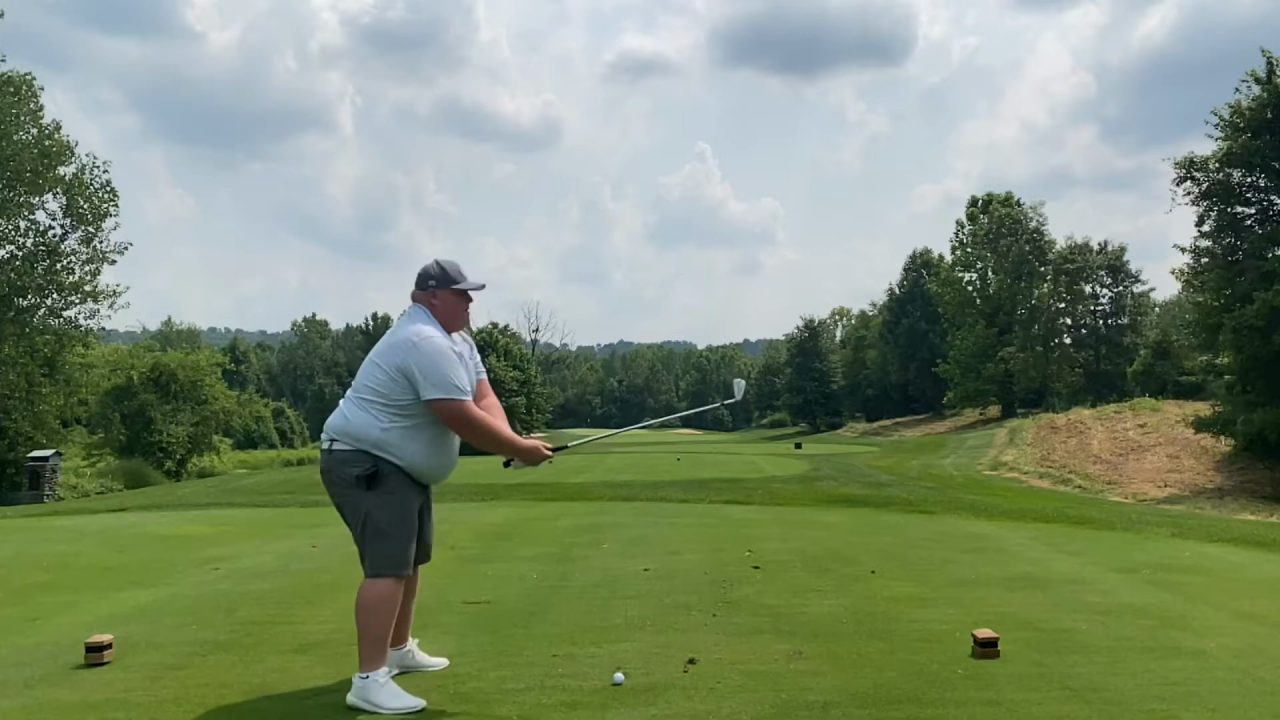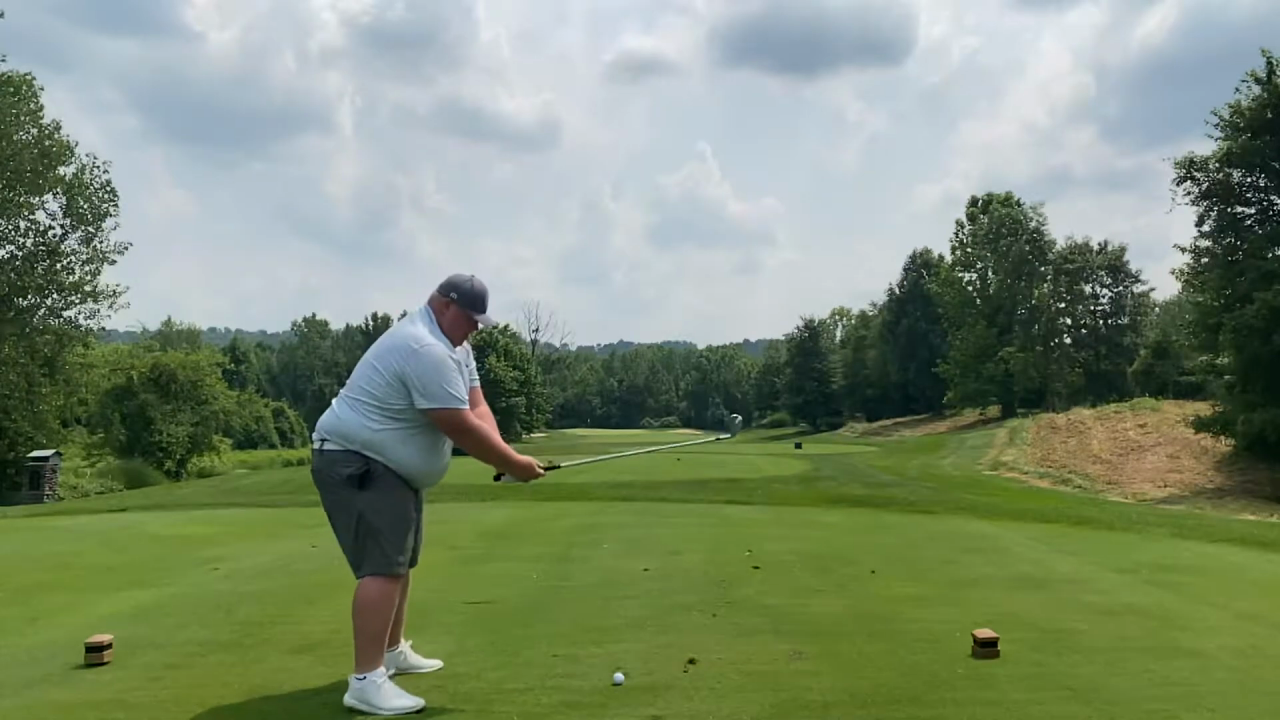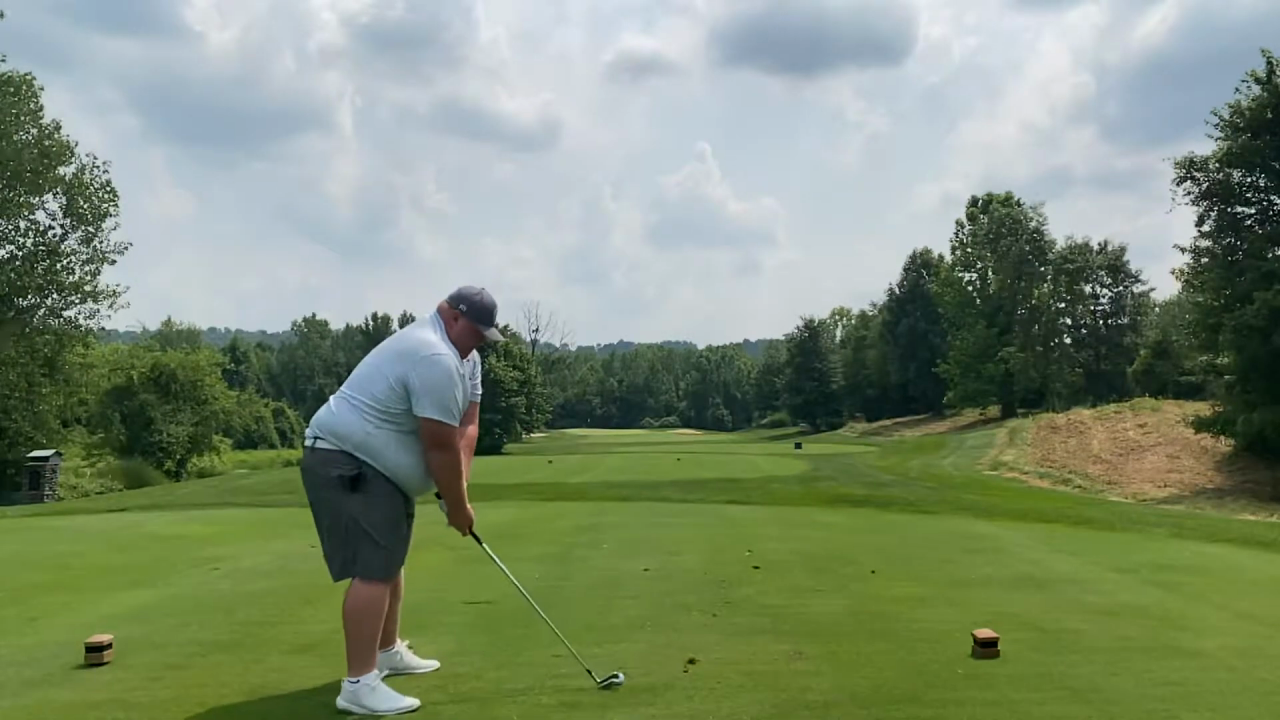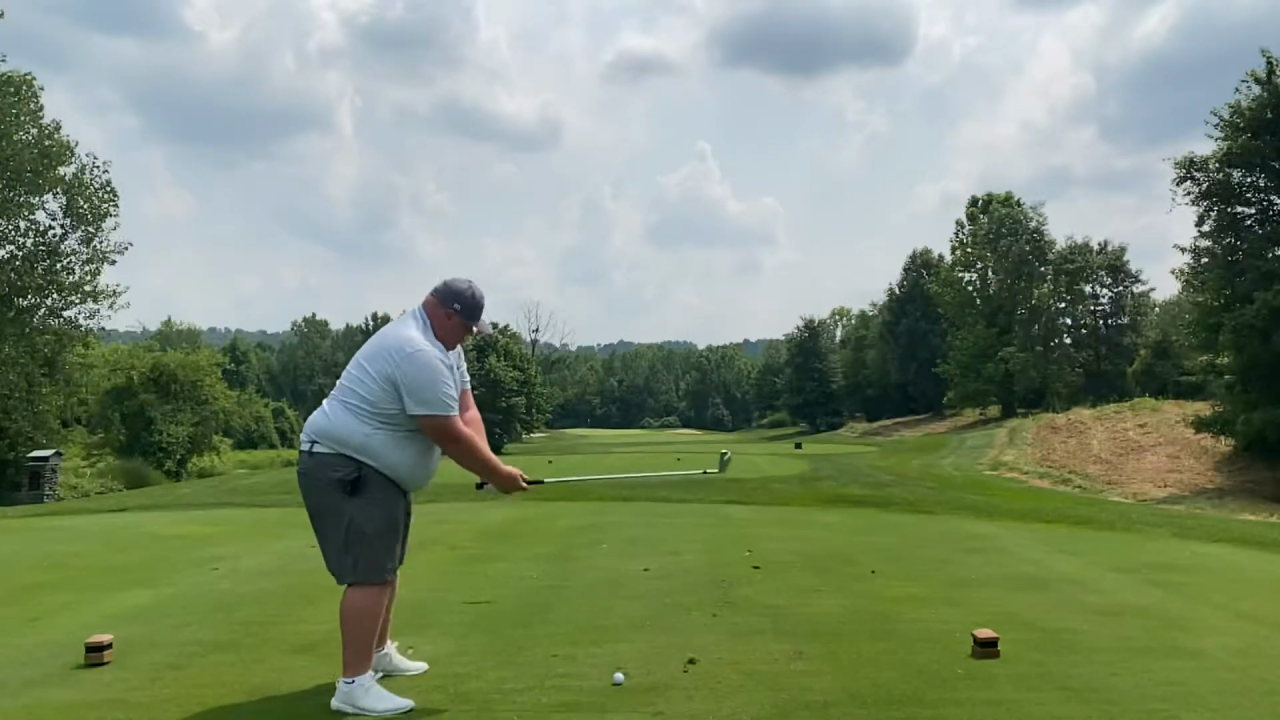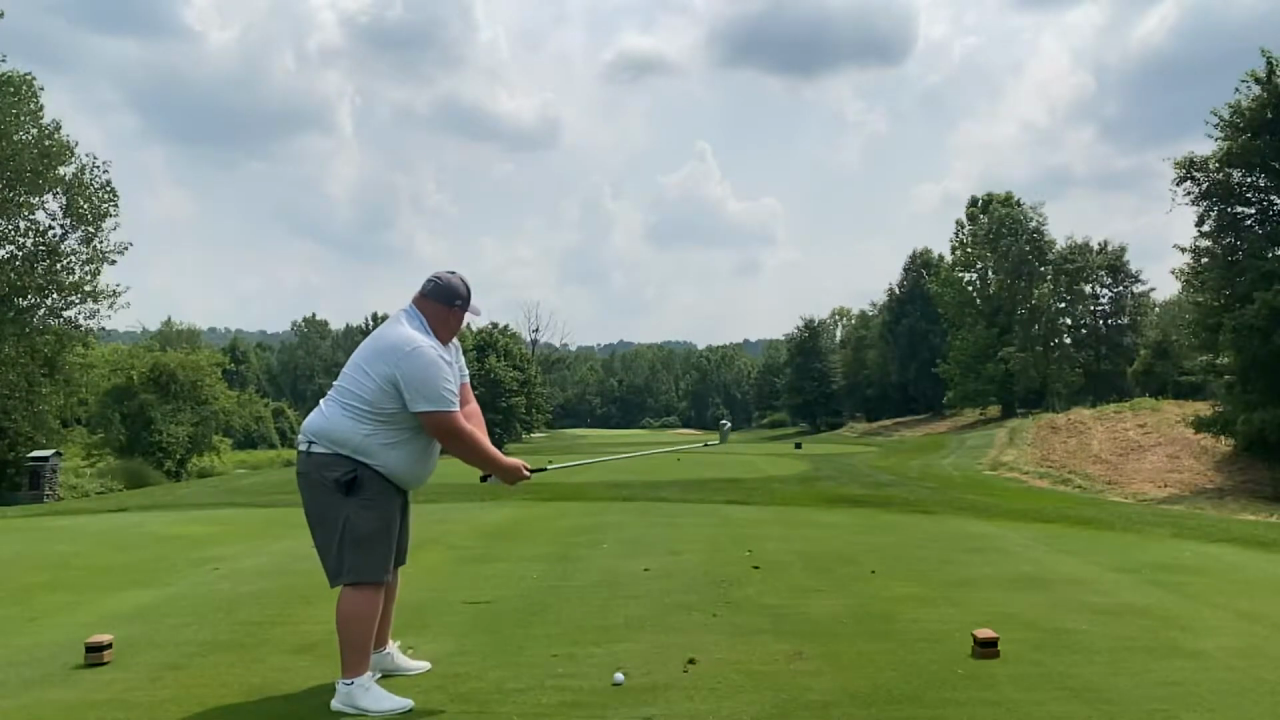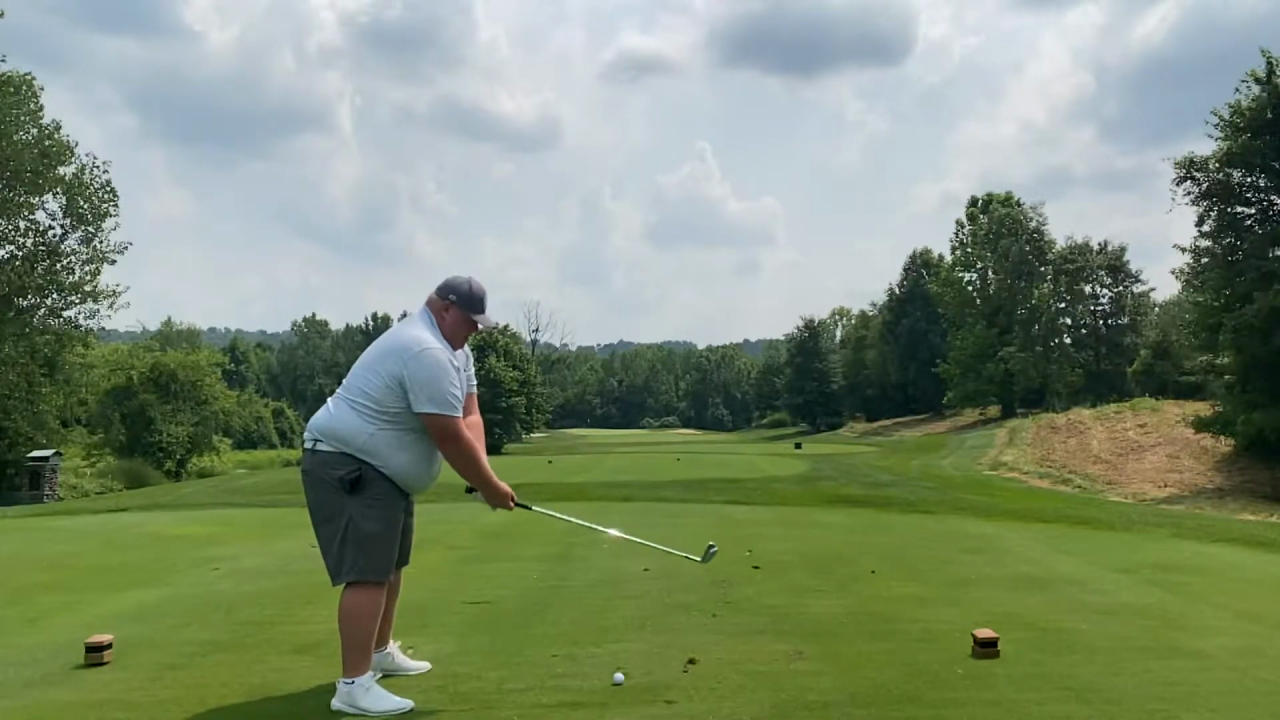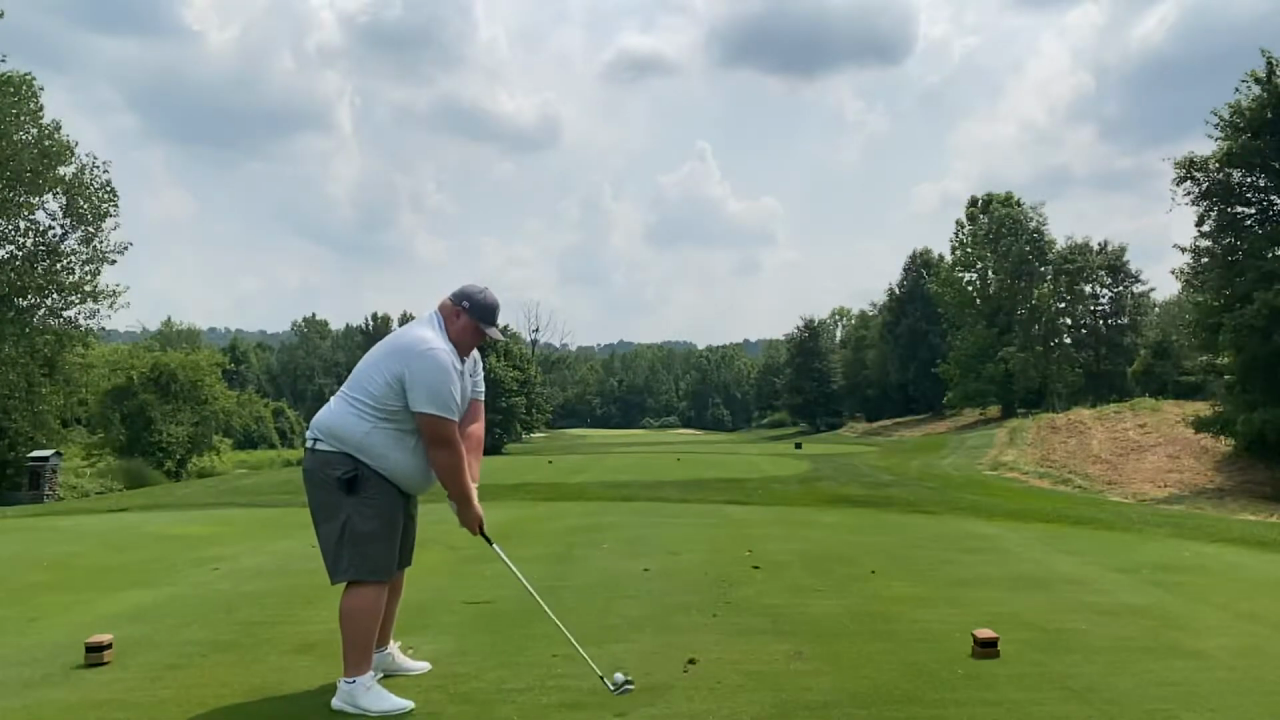
dt=0.7s
person 1, frame 1
left shoulder: (455, 339)
right shoulder: (425, 344)
left elbow: (484, 400)
right elbow: (463, 419)
left wrist: (513, 441)
right wrist: (520, 448)
left hip: (397, 467)
right hip: (364, 464)
left knee: (407, 560)
right knee: (386, 566)
left ankle: (399, 649)
right ankle: (369, 680)
person 1, frame 2
left shoulder: (452, 344)
right shoulder: (424, 350)
left elbow: (477, 410)
right elbow: (461, 428)
left wrist: (505, 454)
right wrist: (512, 464)
left hip: (389, 468)
right hip: (355, 464)
left knee: (397, 561)
right knee: (383, 567)
left ankle: (391, 650)
right ankle: (366, 681)
person 1, frame 3
left shoulder: (462, 356)
right shoulder: (435, 359)
left elbow: (466, 428)
right elbow: (441, 445)
left wrist: (454, 492)
right wrist: (458, 506)
left hip: (376, 468)
right hip: (346, 464)
left knee: (389, 563)
right knee: (371, 570)
left ankle: (386, 650)
right ankle: (358, 684)
person 1, frame 4
left shoulder: (443, 344)
right shoulder: (417, 353)
left elbow: (466, 413)
right elbow: (450, 435)
left wrist: (491, 464)
right wrist: (497, 473)
left hip: (373, 467)
right hip: (344, 466)
left knee: (384, 566)
right knee: (371, 573)
left ankle: (377, 652)
right ankle: (353, 684)
person 1, frame 5
left shoulder: (437, 341)
right shoulder: (416, 352)
left elbow: (466, 406)
right elbow: (451, 432)
left wrist: (491, 456)
right wrist: (500, 465)
left hip: (374, 468)
right hip: (342, 467)
left knee: (386, 563)
right knee: (364, 572)
left ankle: (379, 652)
person 1, frame 6
left shoulder: (453, 348)
right shoulder: (426, 353)
left elbow: (469, 418)
right elbow: (450, 437)
left wrist: (482, 475)
right wrist: (490, 486)
left hip: (379, 470)
right hip: (346, 466)
left knee: (389, 565)
right knee: (368, 572)
left ankle: (380, 652)
person 1, frame 7
left shoulder: (467, 358)
right shoulder: (430, 355)
left elbow: (472, 425)
right elbow: (442, 443)
left wrist: (471, 489)
right wrist: (464, 502)
left hip: (386, 472)
right hip: (348, 467)
left knee: (392, 565)
right knee: (368, 571)
left ankle: (380, 652)
right ankle: (354, 685)
